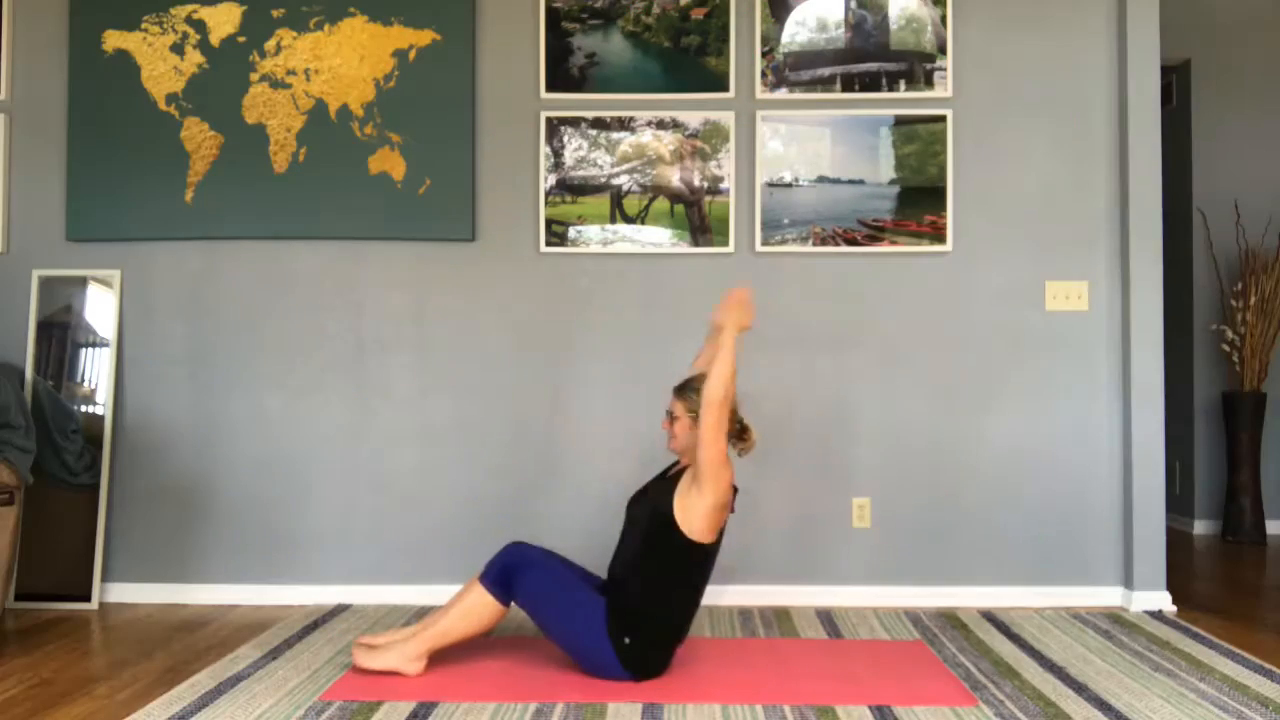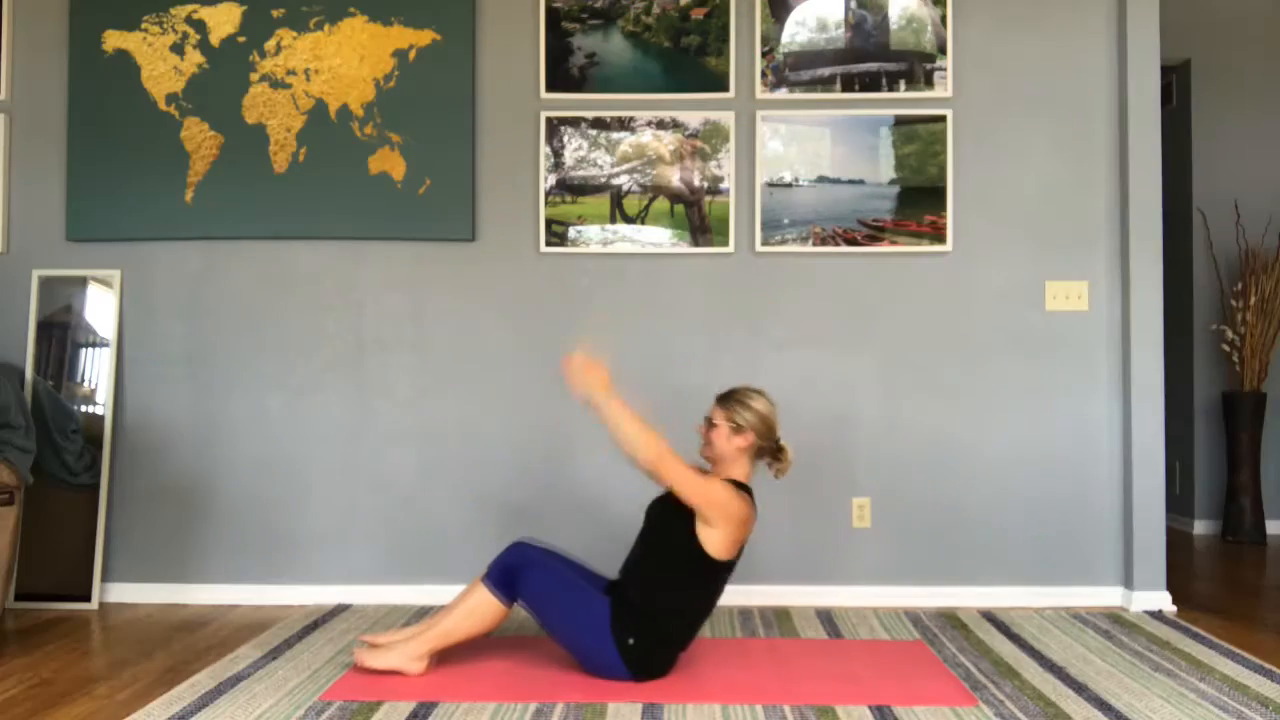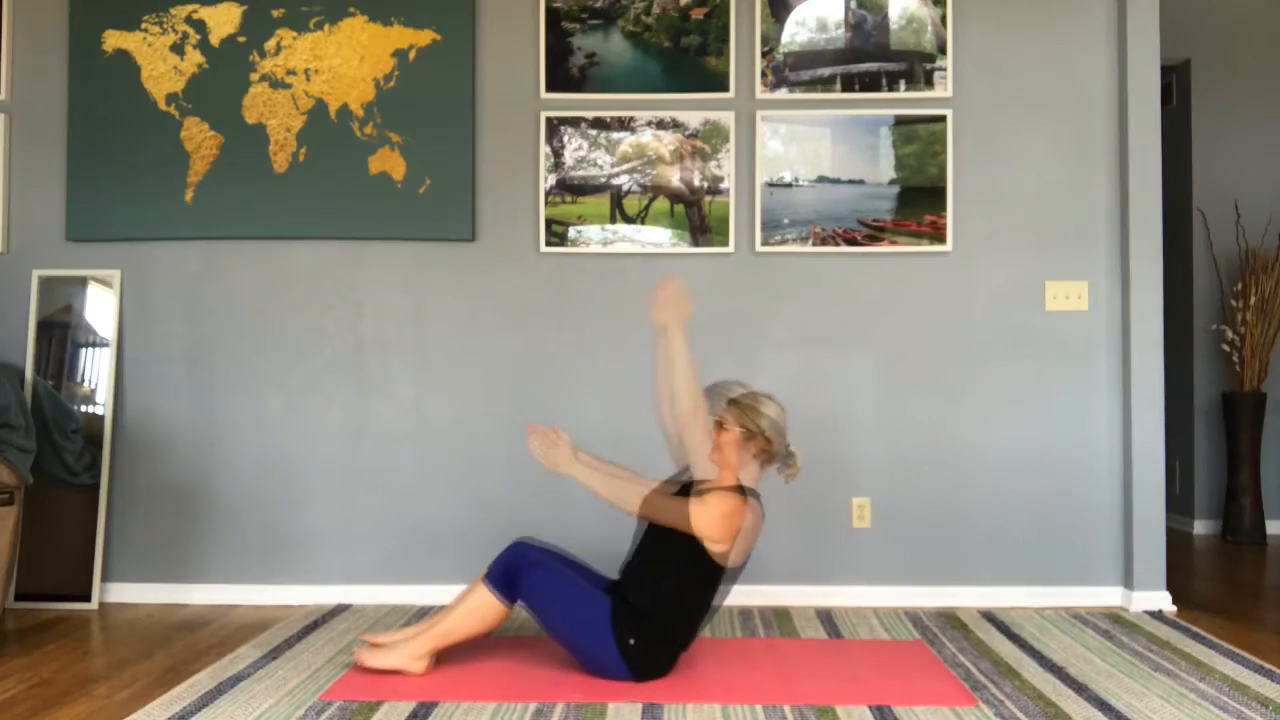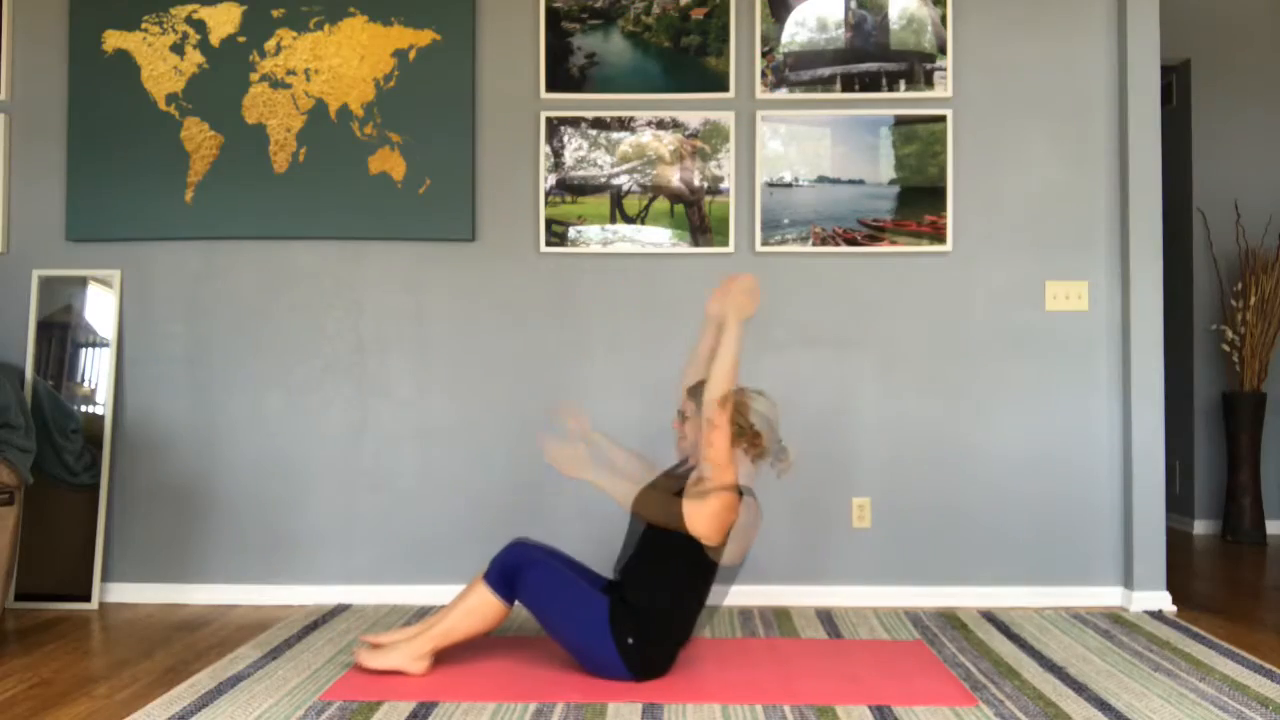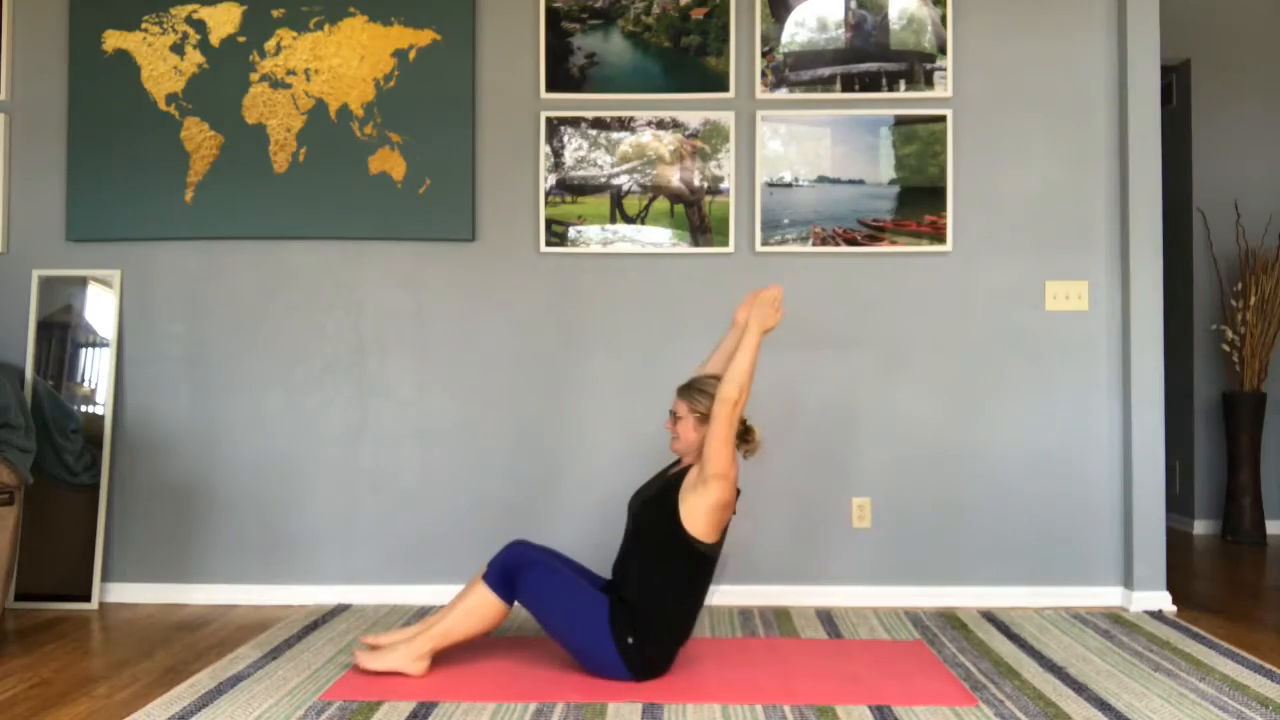
dt=0.2s
person 1, frame 1
left shoulder: (709, 490)
right shoulder: (685, 473)
left elbow: (715, 407)
right elbow: (701, 395)
left wrist: (730, 332)
right wrist: (718, 333)
left hip: (631, 648)
right hip: (621, 618)
left knee: (515, 566)
right knee: (519, 556)
left ankle: (411, 651)
right ankle: (413, 638)
person 1, frame 2
left shoulder: (729, 504)
right shoulder: (713, 489)
left elbow: (658, 460)
right elbow: (658, 457)
left wrist: (601, 393)
right wrist: (600, 395)
left hip: (637, 649)
right hip: (630, 615)
left knee: (521, 564)
right knee: (524, 558)
left ankle: (417, 650)
right ankle: (418, 639)
person 1, frame 3
left shoulder: (729, 509)
right shoulder: (710, 479)
left elbow: (640, 501)
right elbow: (680, 411)
left wrist: (570, 462)
right wrist: (670, 331)
left hip: (637, 648)
right hip: (629, 614)
left knee: (522, 565)
right knee: (525, 553)
left ankle: (419, 649)
right ankle: (419, 638)
person 1, frame 4
left shoulder: (722, 499)
right shoulder: (702, 473)
right elbow: (696, 391)
right wrist: (715, 322)
left hip: (635, 647)
right hip: (627, 614)
left knee: (520, 565)
right knee: (522, 555)
left ankle: (418, 649)
right ankle: (420, 636)
person 1, frame 5
left shoulder: (712, 490)
right shoulder: (690, 470)
left elbow: (728, 402)
right elbow: (705, 389)
left wrist: (755, 332)
right wrist: (737, 328)
left hip: (635, 646)
right hip: (626, 614)
left knee: (518, 566)
right knee: (520, 554)
left ankle: (416, 651)
right ankle: (420, 635)
